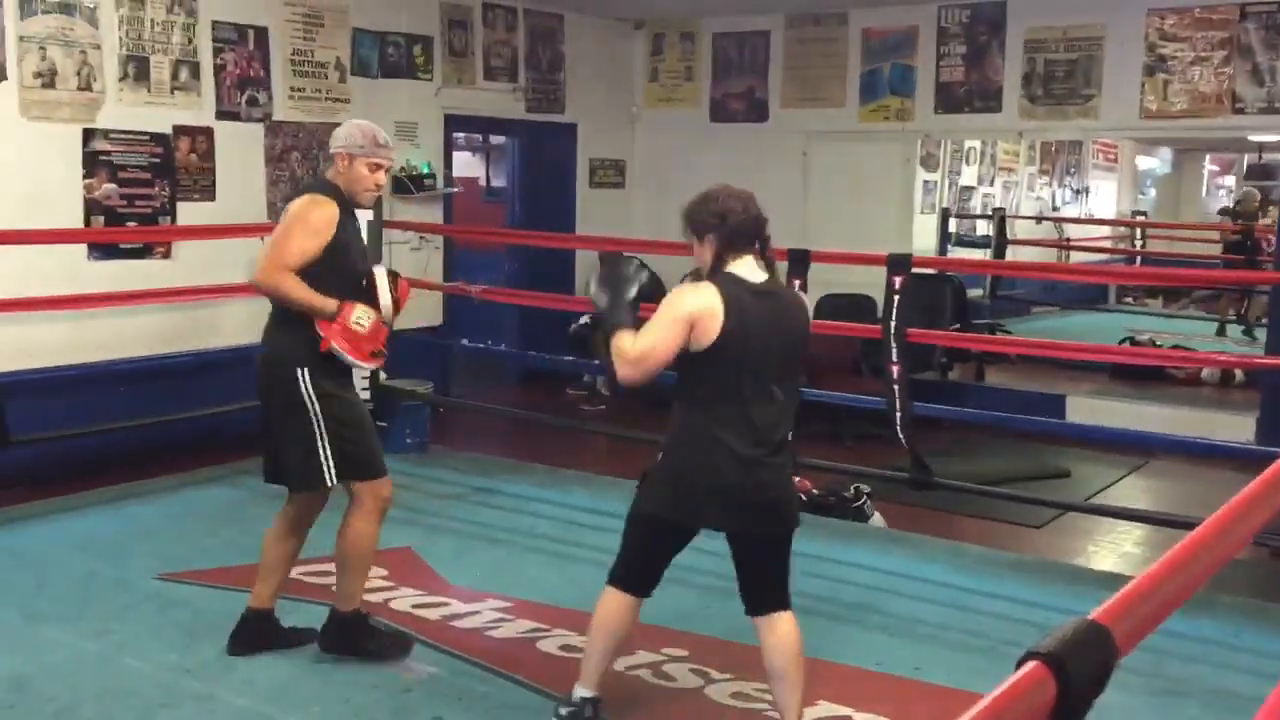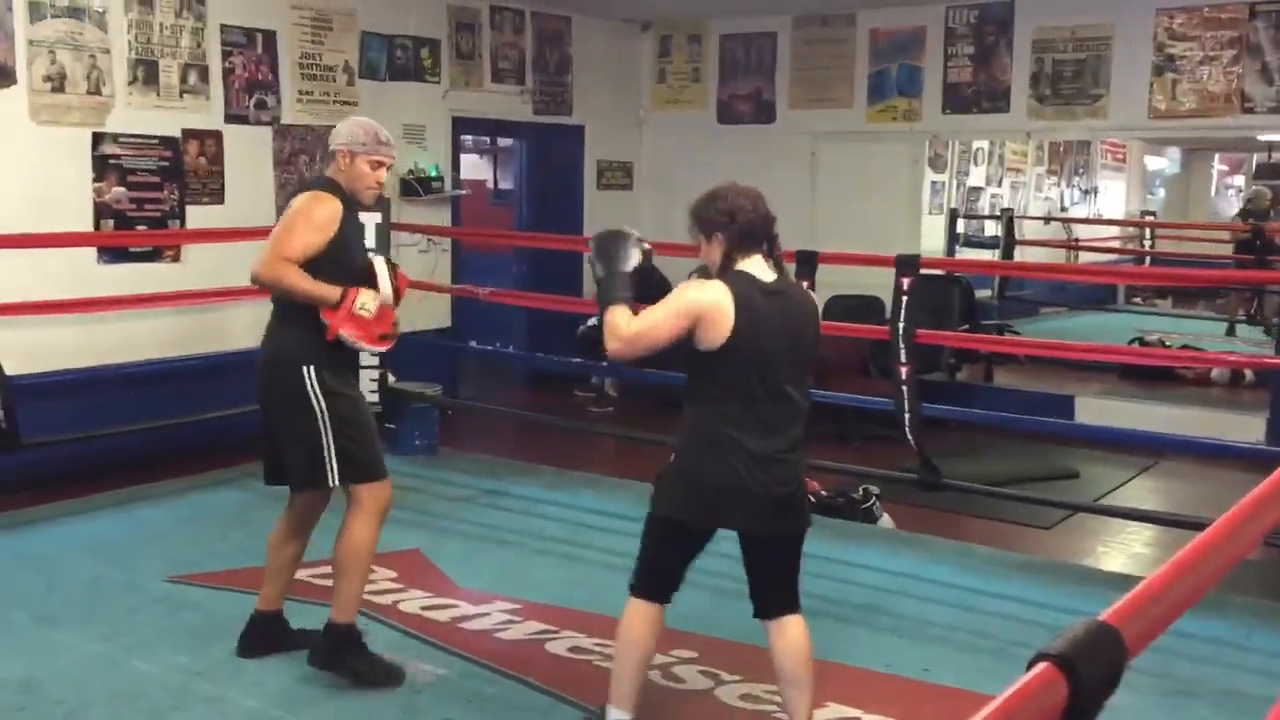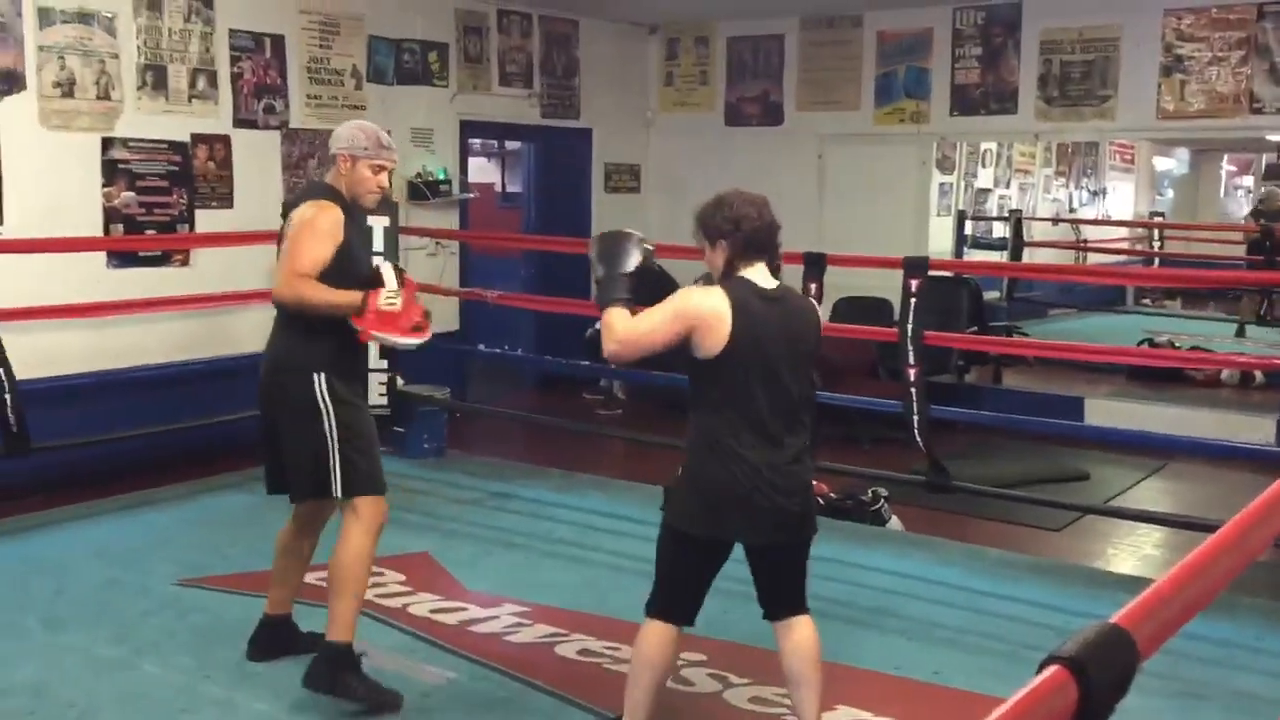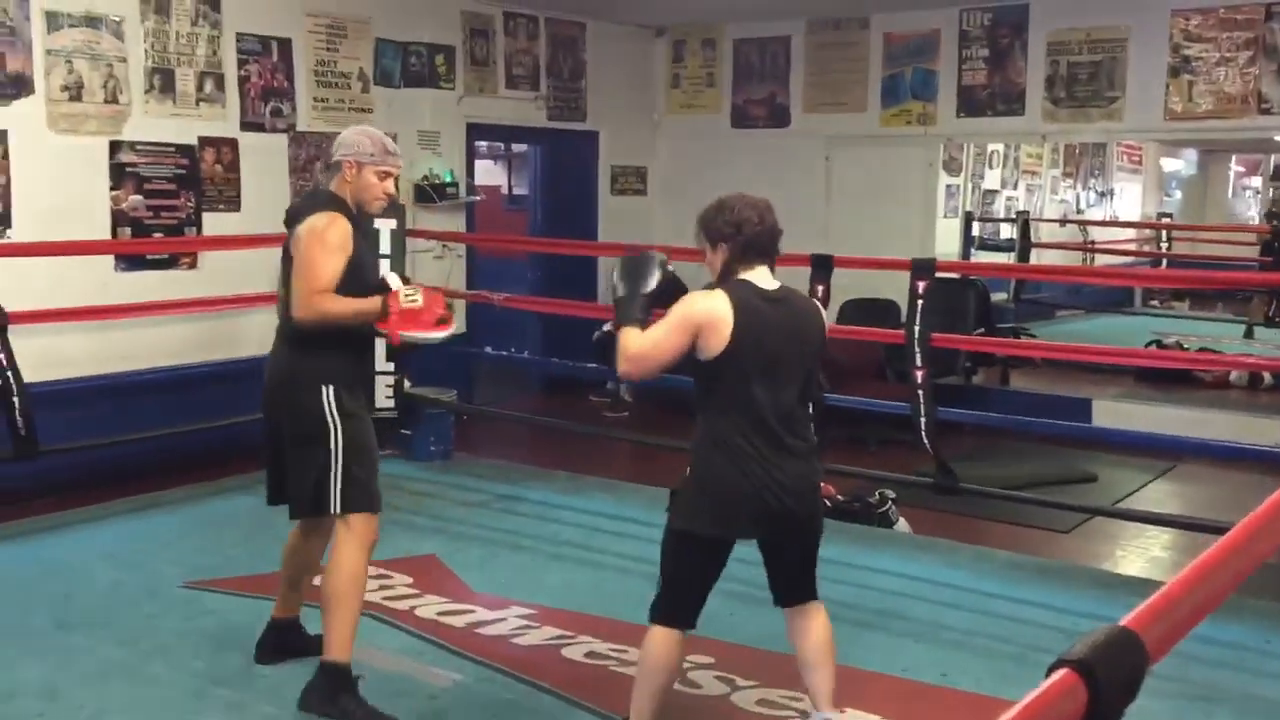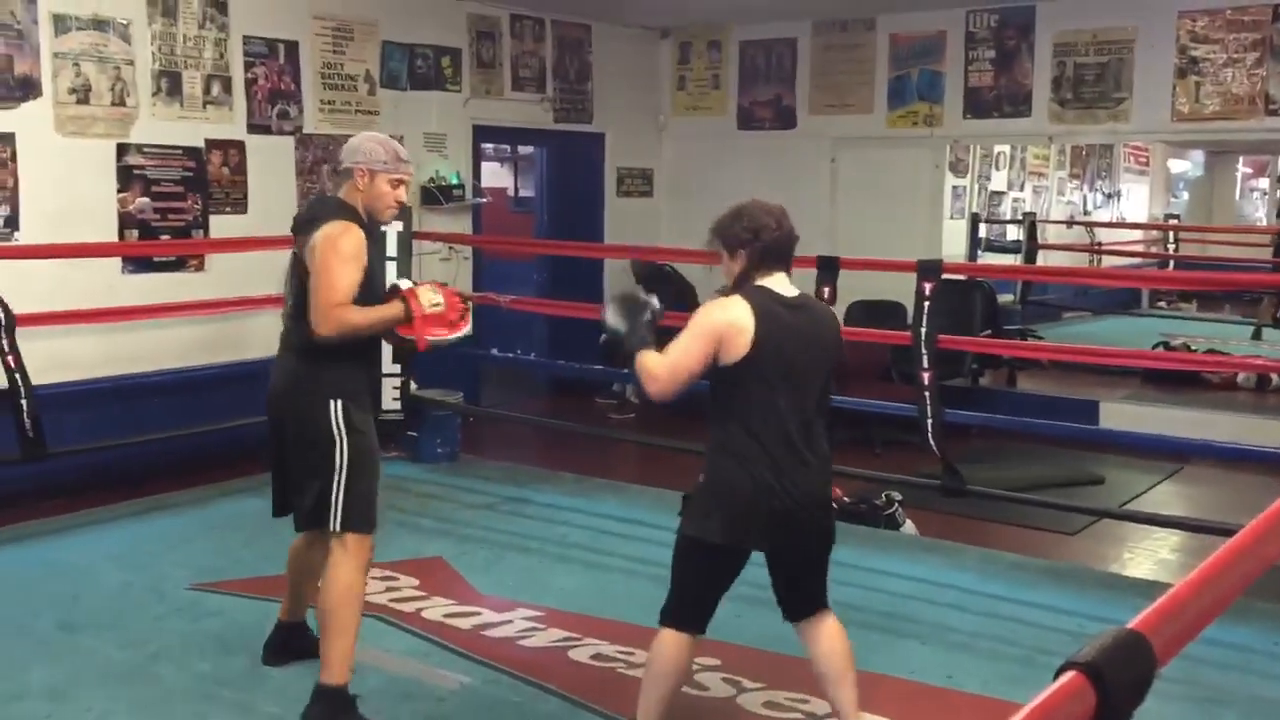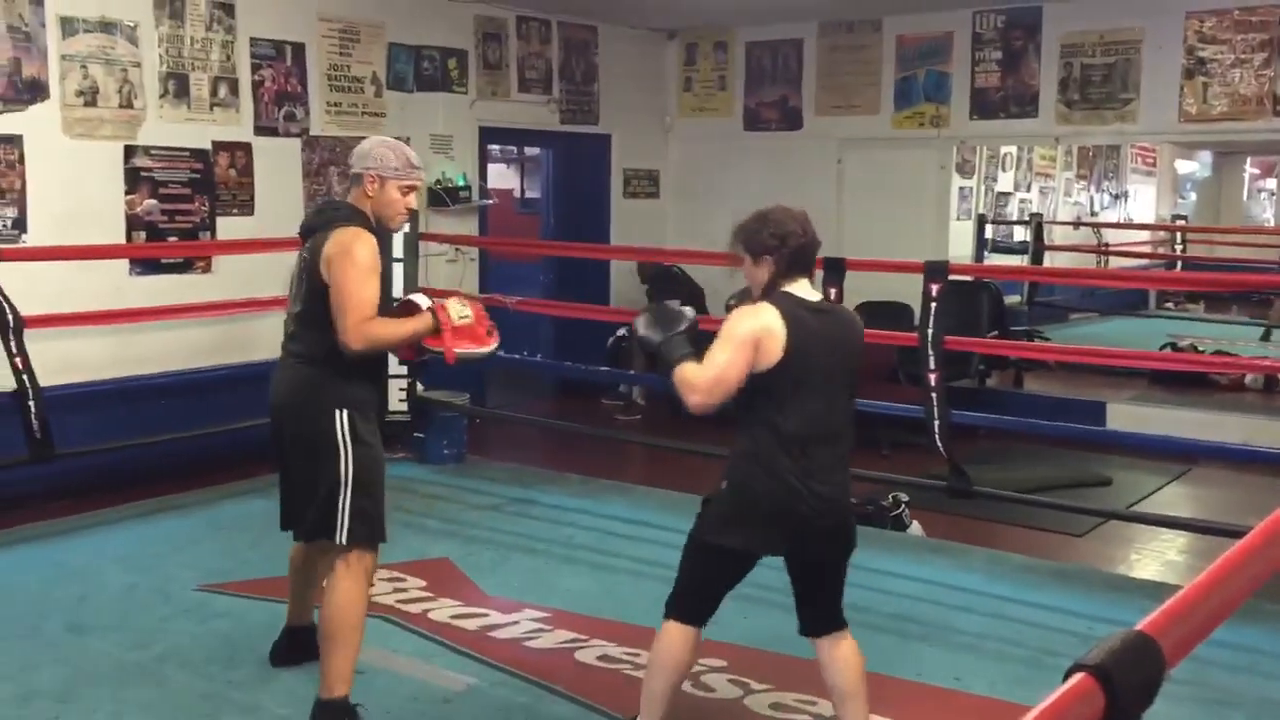
dt=0.1s
person 1, frame 1
left shoulder: (342, 216)
right shoulder: (317, 206)
right elbow: (270, 275)
left wrist: (373, 299)
right wrist: (336, 311)
left hip: (304, 369)
right hip: (305, 370)
left knee: (306, 496)
right knee: (373, 489)
left ankle: (257, 622)
right ankle: (347, 622)
person 1, frame 2
left shoulder: (344, 212)
right shoulder: (320, 204)
right elbow: (268, 268)
left wrist: (373, 293)
right wrist: (341, 297)
left hip: (310, 369)
right hip: (309, 369)
left knee: (309, 498)
right knee: (371, 493)
left ankle: (265, 624)
right ankle: (339, 637)
person 1, frame 3
left shoulder: (339, 215)
right shoulder: (321, 212)
right elbow: (289, 287)
left wrist: (373, 303)
right wrist: (364, 300)
left hip: (302, 373)
right hip: (314, 376)
left knee: (312, 506)
right knee: (365, 507)
left ankle: (275, 628)
right ankle: (336, 660)
person 1, frame 4
left shoulder: (341, 223)
right shoulder: (329, 223)
right elbow: (308, 307)
left wrist: (388, 307)
right wrist: (384, 304)
left hip: (304, 384)
right hip: (322, 387)
left knee: (317, 515)
right knee: (356, 524)
left ankle: (282, 630)
person 1, frame 5
left shoulder: (329, 227)
right shoulder: (342, 233)
right elbow: (329, 321)
left wrist: (387, 312)
right wrist: (402, 307)
left hip: (302, 391)
right hip: (326, 398)
left knee: (317, 524)
right knee: (349, 541)
left ankle: (290, 634)
person 1, frame 6
left shoulder: (331, 232)
right shoulder: (355, 240)
right elbow: (357, 335)
left wrist: (407, 328)
right wrist: (430, 320)
left hip: (304, 396)
right hip: (331, 405)
left knee: (321, 529)
right knee: (353, 553)
left ankle: (297, 634)
person 2, frame 1
left shoulder: (695, 301)
right shoulder: (796, 305)
left elbow: (630, 368)
left wrist: (616, 306)
left hip: (691, 473)
right hip: (768, 480)
left knee: (627, 583)
right knee: (772, 604)
person 2, frame 2
left shoulder: (704, 297)
right shoulder: (805, 304)
left elbow: (620, 343)
left wrist: (613, 279)
left hip: (704, 474)
right hip: (779, 480)
left knee: (648, 591)
right knee: (781, 608)
person 2, frame 3
left shoulder: (701, 304)
right shoulder: (807, 312)
left elbow: (617, 343)
left wrist: (614, 279)
left hip: (712, 486)
right hip: (788, 488)
left knee: (668, 610)
right knee: (790, 611)
person 2, frame 4
left shoulder: (708, 307)
right shoulder: (811, 312)
left elbow: (632, 364)
left wrist: (632, 300)
left hip: (719, 485)
right hip: (794, 484)
left knee: (671, 612)
right knee: (802, 601)
person 2, frame 5
left shoulder: (726, 314)
right shoulder: (825, 320)
left elbow: (660, 384)
left wrist: (637, 333)
left hip: (732, 492)
right hip: (806, 493)
left knee: (683, 619)
right knee: (812, 612)
person 2, frame 6
left shoulder: (755, 321)
right shoulder: (848, 324)
left elbow: (701, 395)
left wrist: (671, 341)
left hip: (754, 495)
right hip: (827, 500)
left knee: (684, 613)
right knee: (829, 626)
